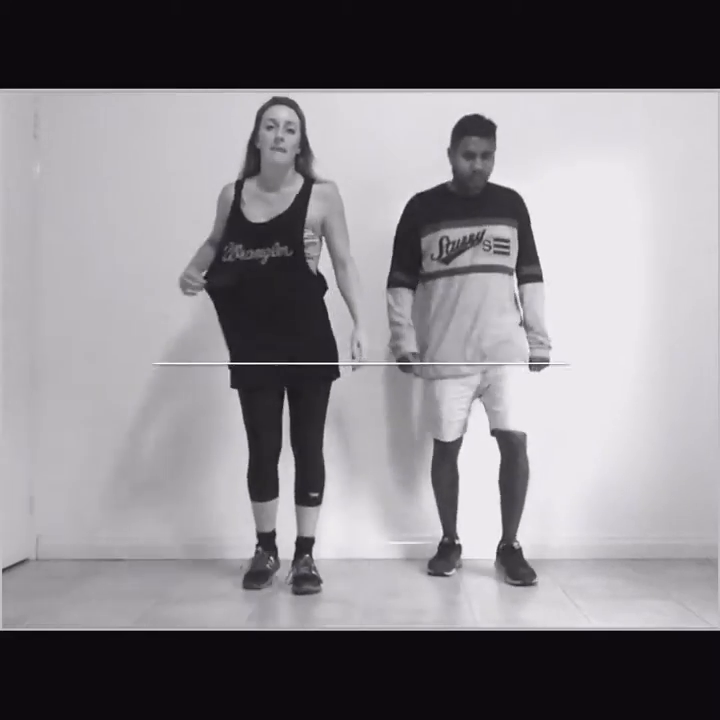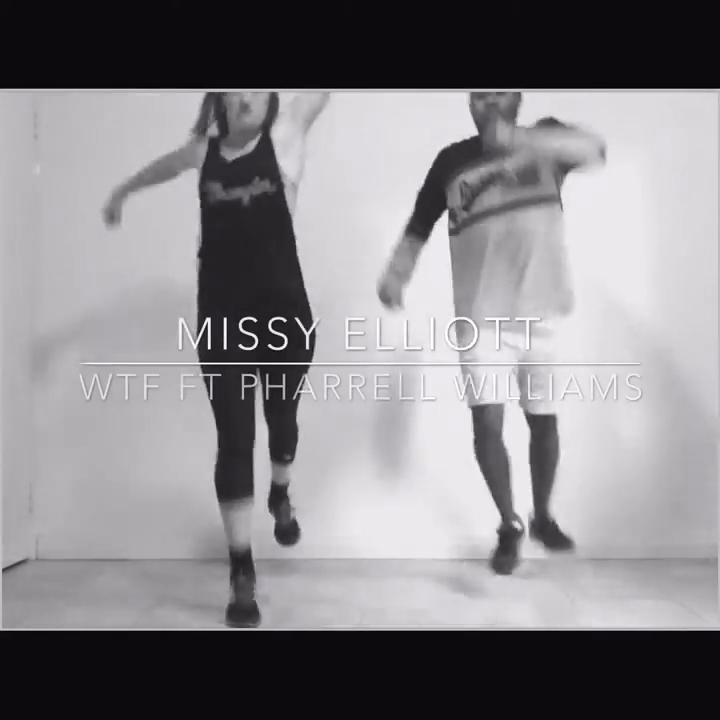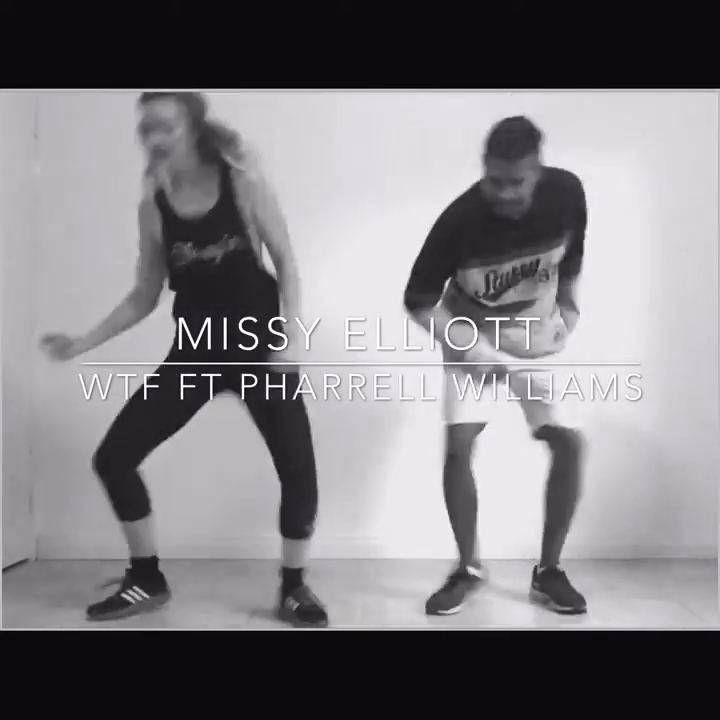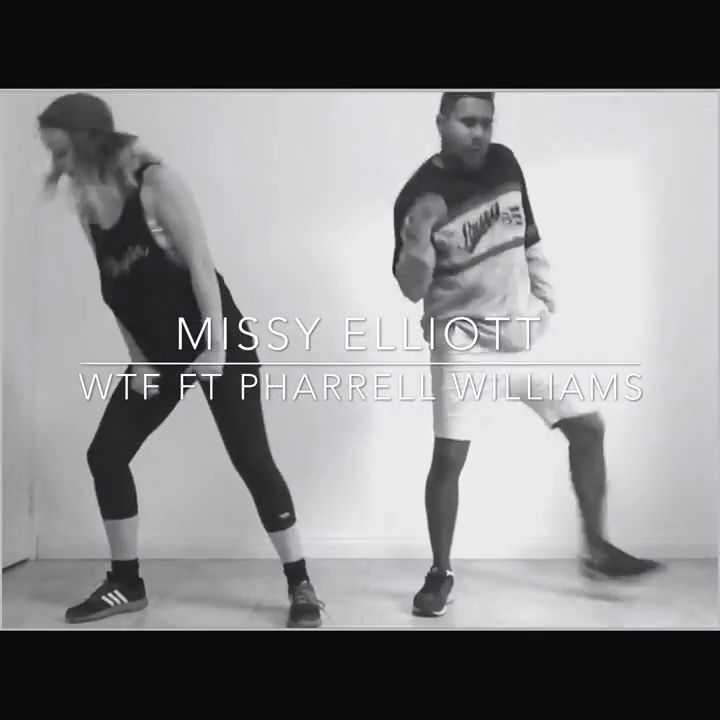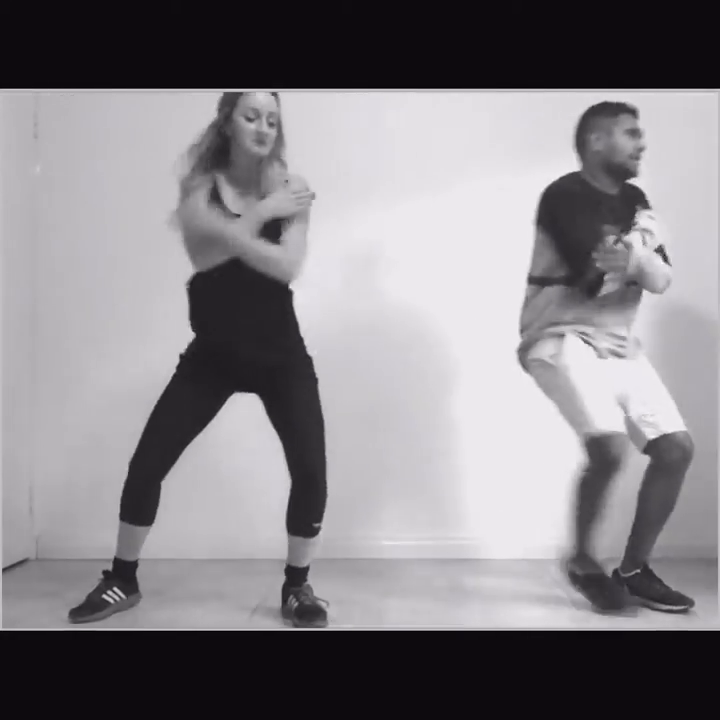
dt=1s
person 1, frame 1
left shoulder: (322, 194)
right shoulder: (232, 195)
left elbow: (343, 262)
right elbow: (215, 243)
left wrist: (359, 322)
right wrist: (192, 270)
left hip: (308, 337)
right hip: (252, 340)
left knee: (308, 446)
right knee: (262, 448)
left ankle: (304, 555)
right ankle: (266, 549)
person 1, frame 2
left shoulder: (284, 136)
right shoulder: (205, 149)
left elbow: (320, 93)
right elbow: (167, 164)
right wrist: (123, 189)
left hip: (283, 308)
right hip: (223, 312)
left knee: (281, 418)
right knee: (234, 436)
left ankle: (281, 494)
right ankle: (242, 568)
person 1, frame 3
left shoulder: (243, 180)
right shoulder: (153, 208)
left elbow: (286, 261)
right elbow: (145, 296)
left wrist: (292, 333)
right wrist: (85, 342)
left hip: (258, 346)
right hip: (191, 351)
left knee: (298, 467)
right knee: (114, 456)
left ankle: (294, 585)
right ankle: (147, 577)
person 1, frame 4
left shoulder: (155, 181)
right shoulder: (88, 208)
left elbow: (201, 264)
right elbow: (116, 294)
left wrist: (217, 348)
right wrist: (137, 360)
left hip: (218, 342)
right hip: (157, 352)
left knee: (251, 458)
right knee: (105, 454)
left ankle: (299, 584)
right ankle: (126, 583)
person 1, frame 5
left shoulder: (290, 189)
right shoulder: (195, 184)
left elbow: (288, 267)
right elbow: (206, 250)
left wrist: (232, 233)
right wrist: (267, 209)
left hip: (279, 353)
right hip: (212, 353)
left knee: (311, 469)
right knee: (147, 463)
left ankle: (297, 587)
right ankle: (121, 581)
person 2, frame 1
left shoulder: (511, 204)
right shoulder: (421, 208)
left elbow: (530, 277)
right elbow: (401, 282)
left wrist: (540, 339)
right wrist: (403, 340)
left hip: (505, 347)
right hip: (446, 352)
left knee: (514, 442)
right knee: (446, 447)
left ankle: (509, 546)
right ankle: (450, 542)
person 2, frame 2
left shoulder: (545, 139)
right shoulder: (452, 160)
left elbow: (593, 150)
right elbow: (420, 225)
left wrist: (525, 141)
right wrist: (395, 274)
left hip: (540, 307)
right hip: (480, 314)
left knee: (544, 420)
right knee: (488, 421)
left ankle: (542, 516)
right ankle: (509, 524)
person 2, frame 3
left shoulder: (566, 192)
right shoulder: (459, 219)
right elbow: (419, 302)
left wrist: (567, 316)
right wrist: (476, 351)
left hip: (536, 345)
right hip: (473, 345)
left knee: (570, 444)
right knee: (459, 444)
left ankle: (549, 570)
right ankle: (468, 568)
person 2, frame 4
left shoulder: (505, 163)
right shoulder: (419, 195)
right elbow: (412, 289)
left wrist: (546, 299)
right wrist: (417, 238)
left hip: (528, 330)
right hip: (463, 340)
left knee: (588, 427)
right knee: (449, 456)
left ankle: (597, 549)
right ankle: (440, 573)
person 2, frame 5
left shoulder: (635, 200)
right shoulder: (564, 197)
left elbow: (660, 280)
right elbow: (603, 278)
left wrist: (641, 253)
right wrist: (643, 239)
left hip: (618, 347)
right hip: (562, 342)
left knee: (678, 448)
right knee: (610, 447)
left ankle: (632, 573)
right ankle: (581, 561)
